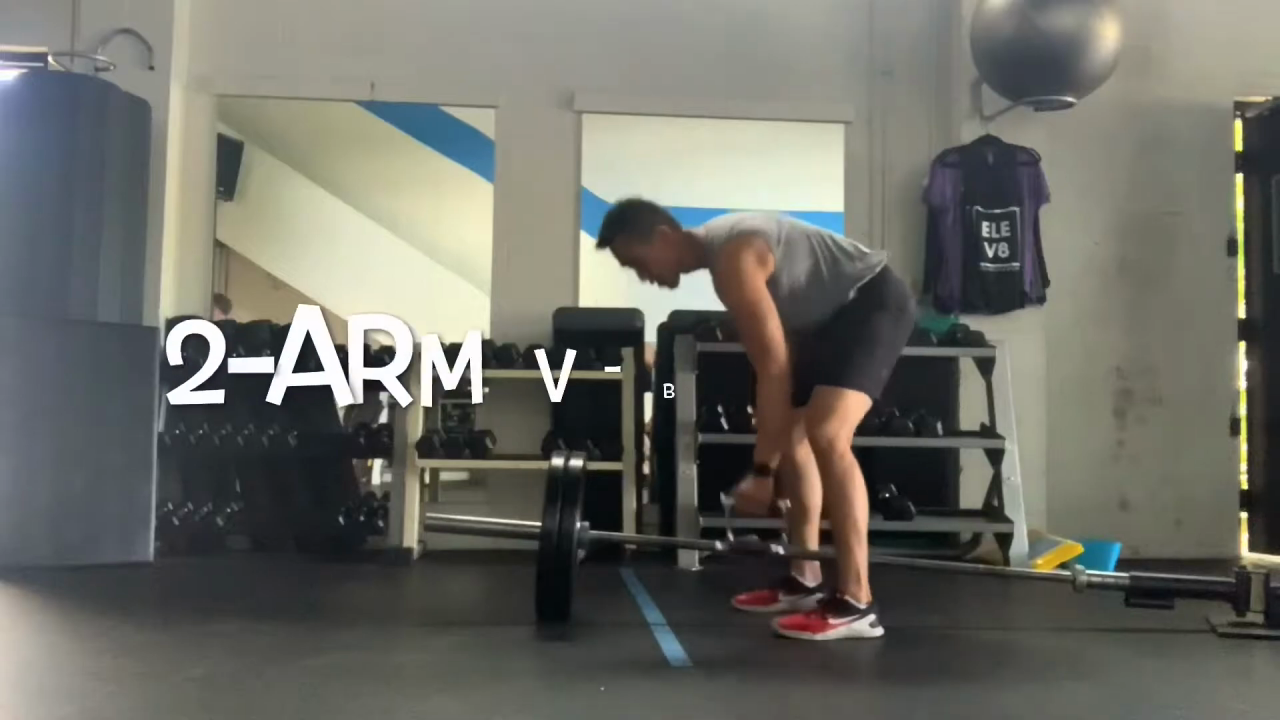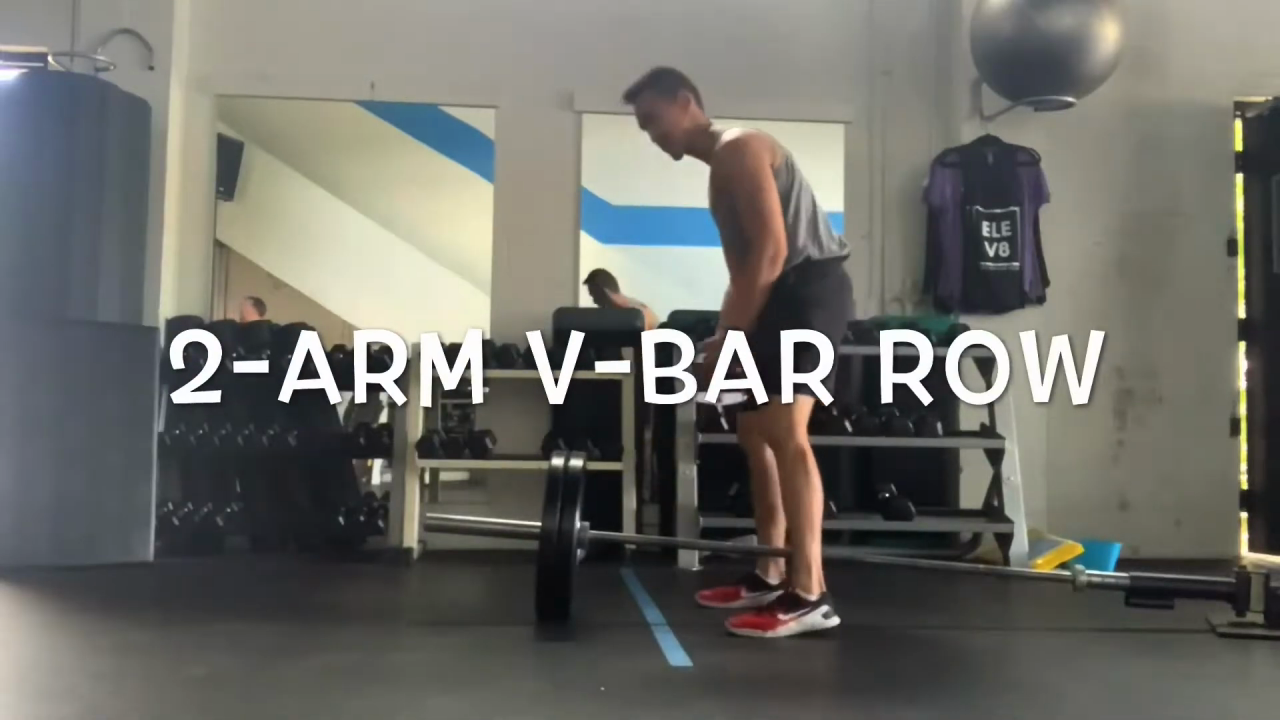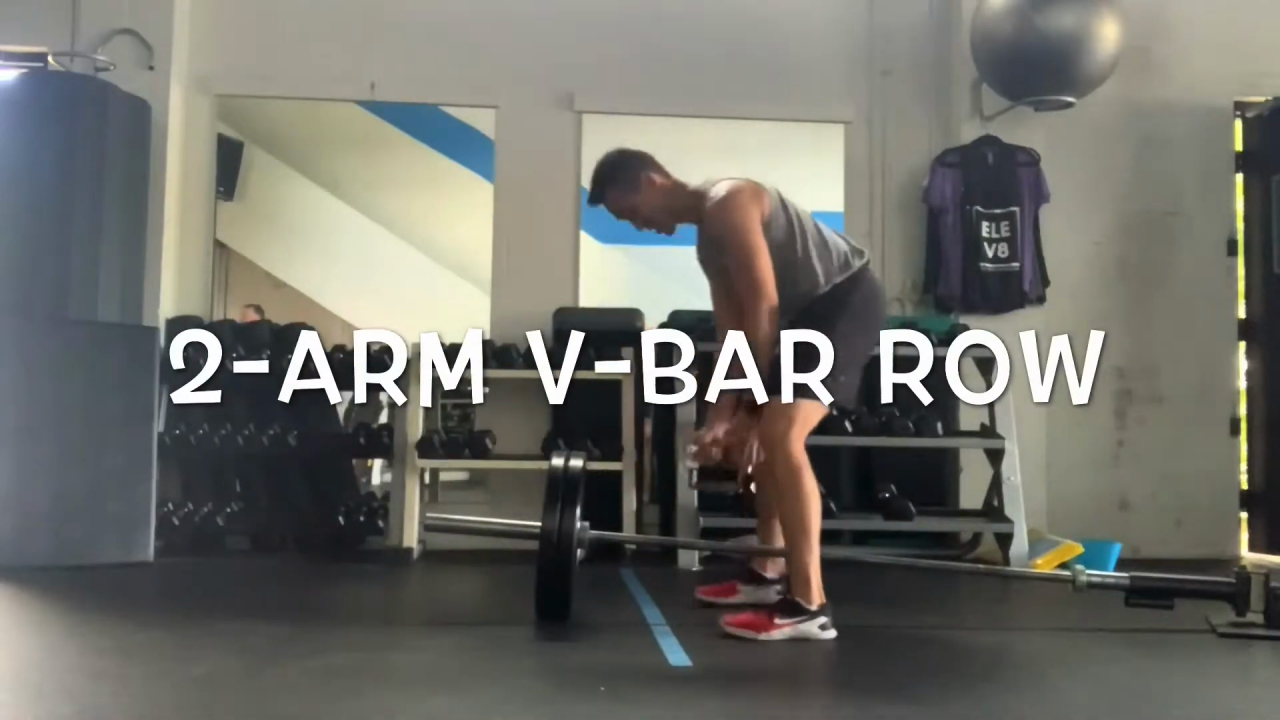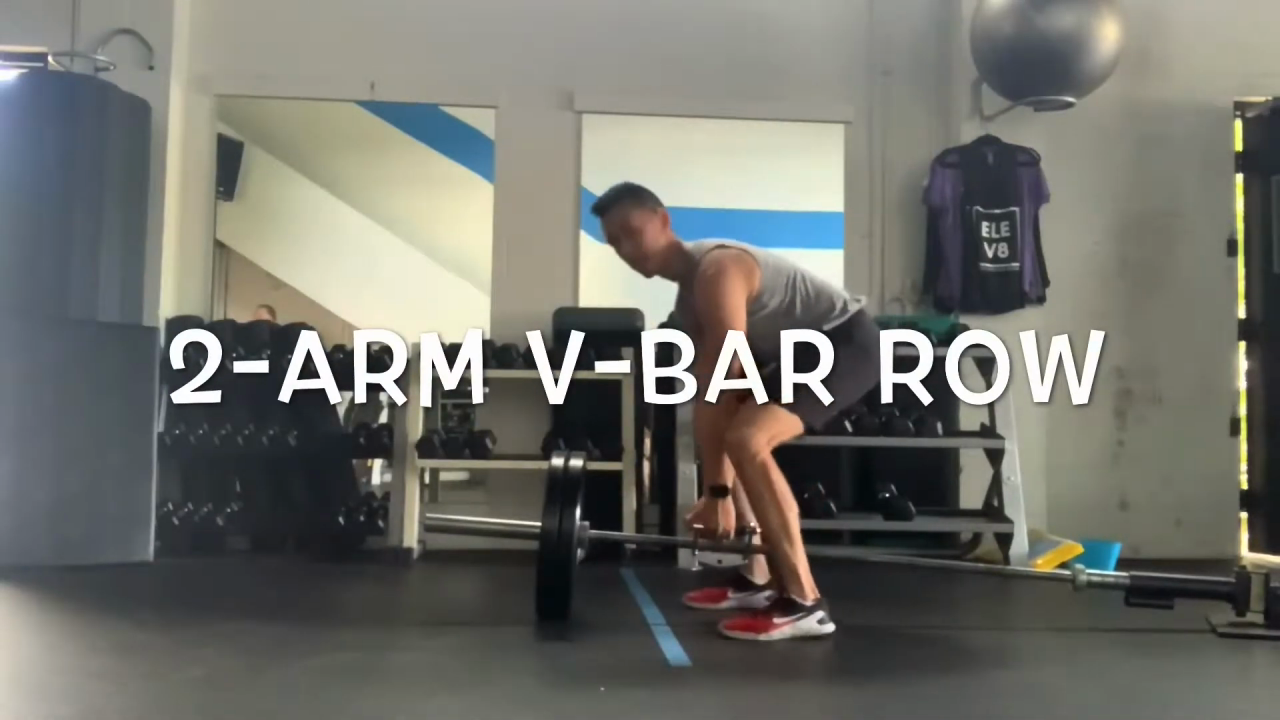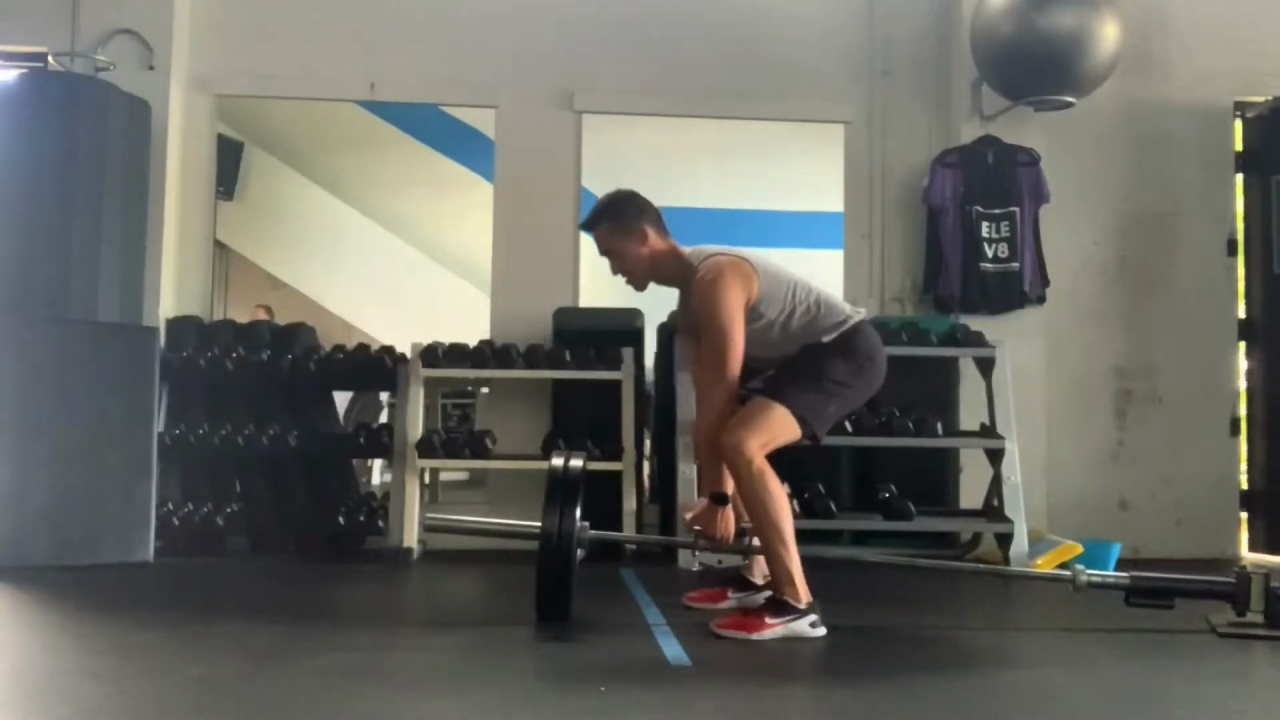
dt=1s
person 1, frame 1
left shoulder: (731, 261)
right shoulder: (709, 244)
left elbow: (773, 370)
left wrist: (763, 471)
left hip: (874, 302)
right hip: (836, 309)
left knee: (827, 431)
right knee: (792, 434)
left ankle: (855, 603)
right ankle: (804, 579)
person 1, frame 2
left shoulder: (739, 149)
right shoulder: (720, 170)
left elbow: (772, 251)
right elbow: (742, 267)
left wrist: (730, 336)
right wrist: (724, 336)
left hip: (811, 288)
right hip: (786, 295)
left knee: (785, 434)
right knee: (755, 433)
left ankle: (809, 594)
right ankle: (769, 576)
person 1, frame 3
left shoulder: (727, 202)
right shoulder: (705, 239)
left elbow: (763, 306)
right elbow: (732, 329)
left wrist: (747, 404)
right wrist: (722, 415)
left hip: (846, 301)
right hip: (813, 309)
left knee: (780, 435)
right knee: (761, 435)
left ankle: (808, 606)
right ankle: (768, 572)
person 1, frame 4
left shoulder: (716, 272)
right shoulder: (688, 295)
left elbow: (725, 388)
right elbow: (706, 398)
left wrist: (718, 493)
right wrist: (712, 491)
left hip: (845, 340)
right hip: (805, 347)
left knee: (746, 439)
right knee: (727, 435)
left ankle: (802, 602)
right ankle: (757, 578)
person 1, frame 5
left shoulder: (714, 280)
right shoulder: (689, 295)
left elbow: (722, 395)
right elbow: (708, 403)
left wrist: (718, 498)
right wrist: (710, 492)
left hip: (847, 350)
right hip: (811, 354)
left knee: (741, 443)
right knee: (722, 440)
left ankle: (796, 604)
right ankle: (756, 577)
